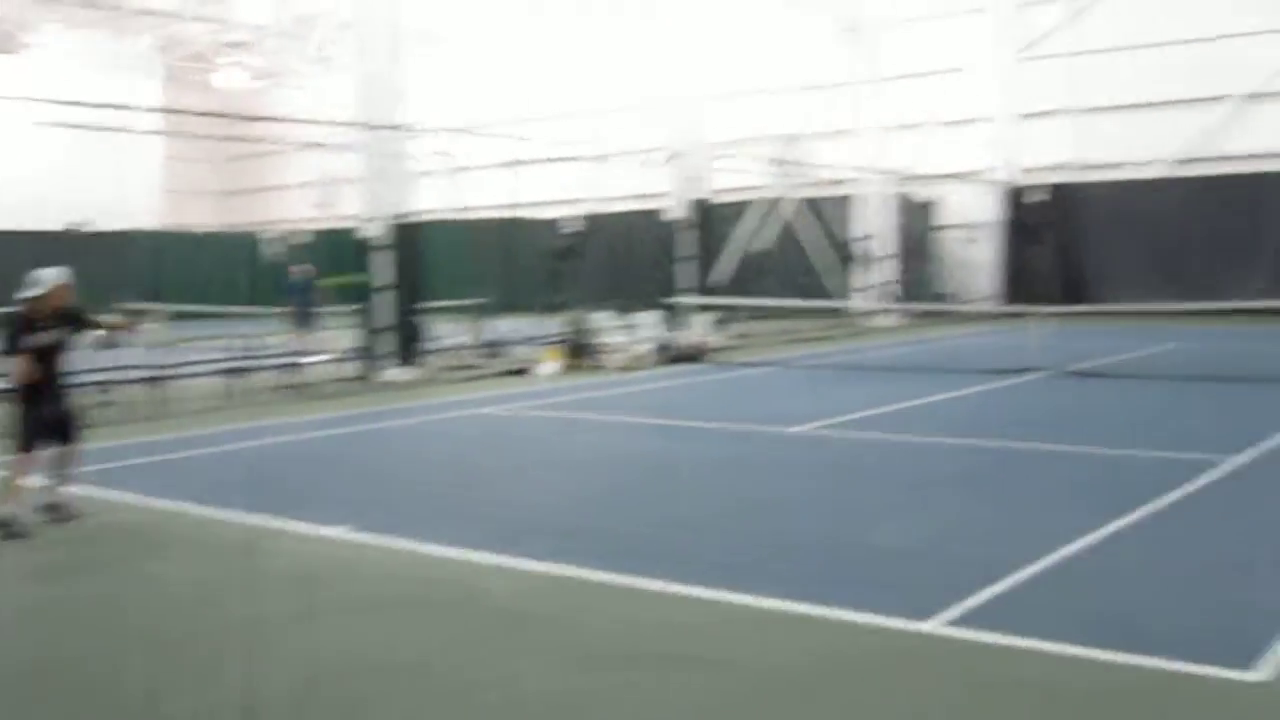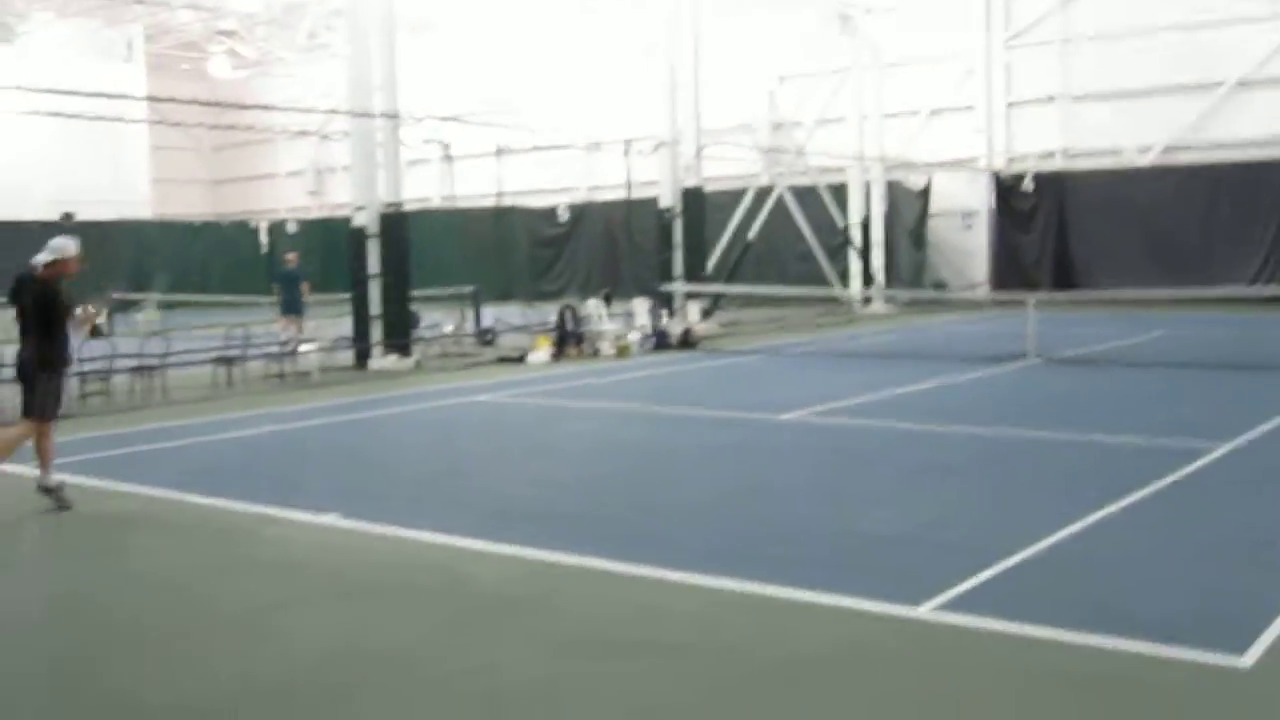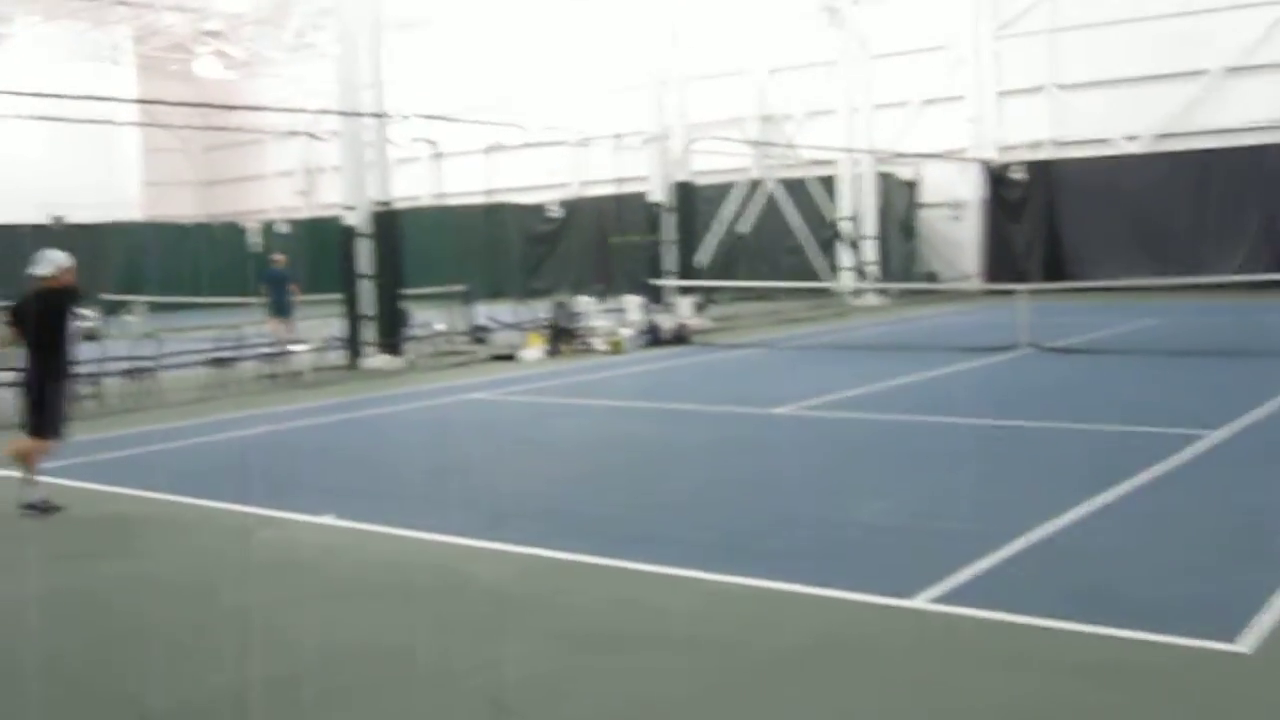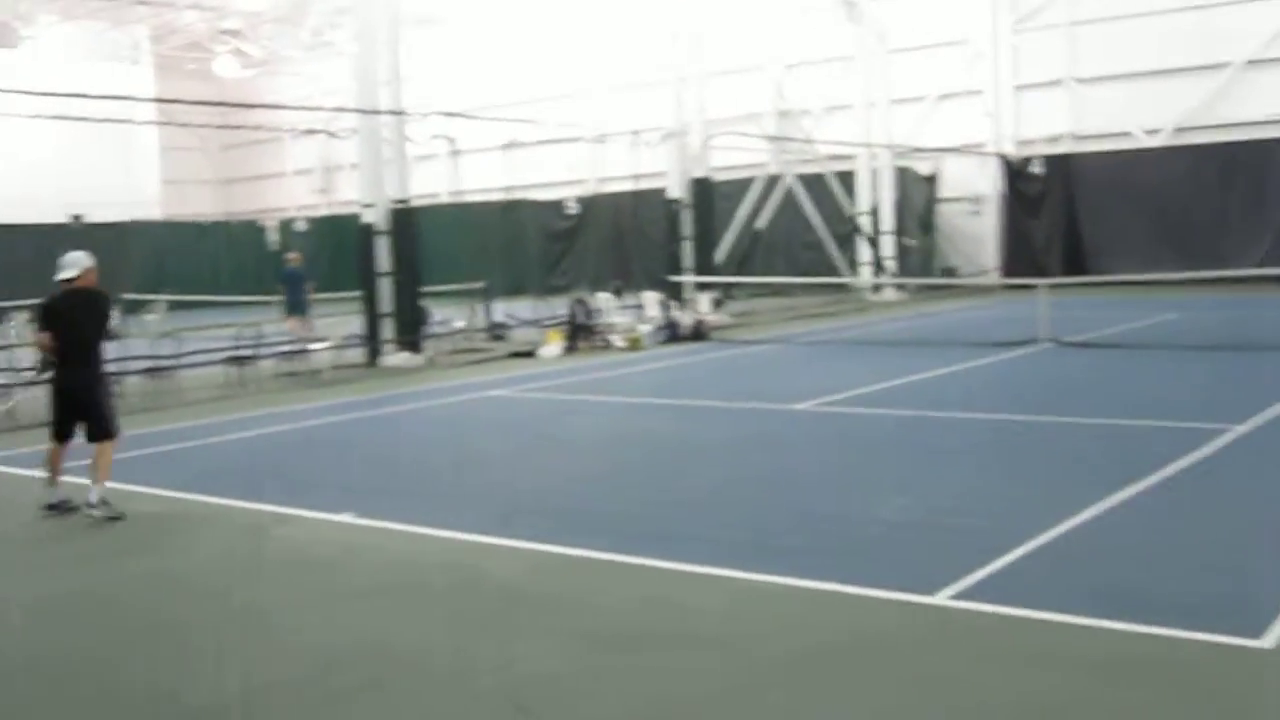
dt=0.2s
person 1, frame 1
left shoulder: (66, 314)
left elbow: (97, 323)
left wrist: (119, 324)
right wrist: (22, 373)
left hip: (55, 395)
right hip: (33, 398)
left knee: (68, 446)
right knee: (25, 455)
left ankle: (51, 499)
person 1, frame 2
left shoulder: (26, 280)
right shoulder: (49, 290)
right elbow: (72, 320)
right wrist: (88, 317)
left hip: (36, 363)
right hip: (44, 366)
left knee: (44, 423)
right knee: (31, 425)
left ankle: (47, 480)
person 1, frame 3
left shoulder: (24, 303)
right shoulder: (62, 294)
right elbow: (72, 293)
left hip: (36, 378)
right hip: (52, 380)
left knee: (34, 436)
right knee: (45, 440)
left ankle: (32, 494)
person 1, frame 4
left shoulder: (49, 304)
right shoulder: (99, 298)
left elbow: (43, 341)
left wrist: (54, 357)
left hip: (62, 380)
right hip: (90, 379)
left knee: (60, 439)
right knee: (106, 438)
left ankle: (54, 497)
right ankle: (96, 498)
